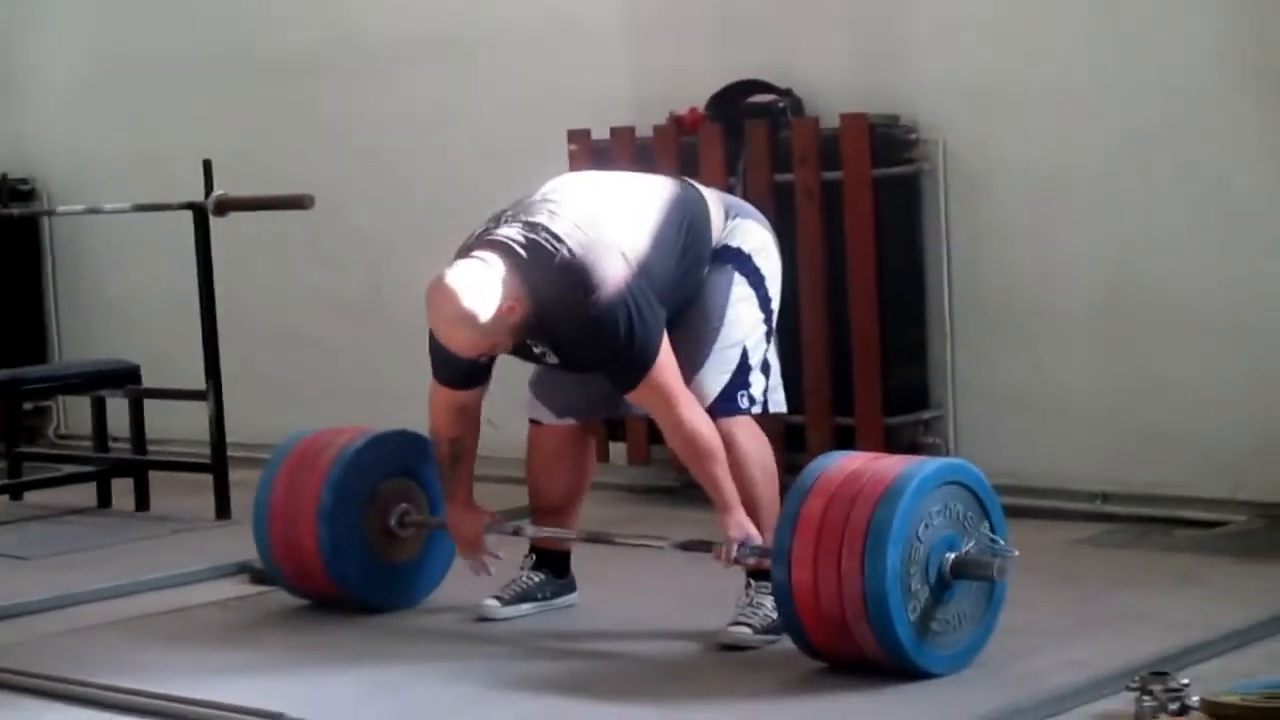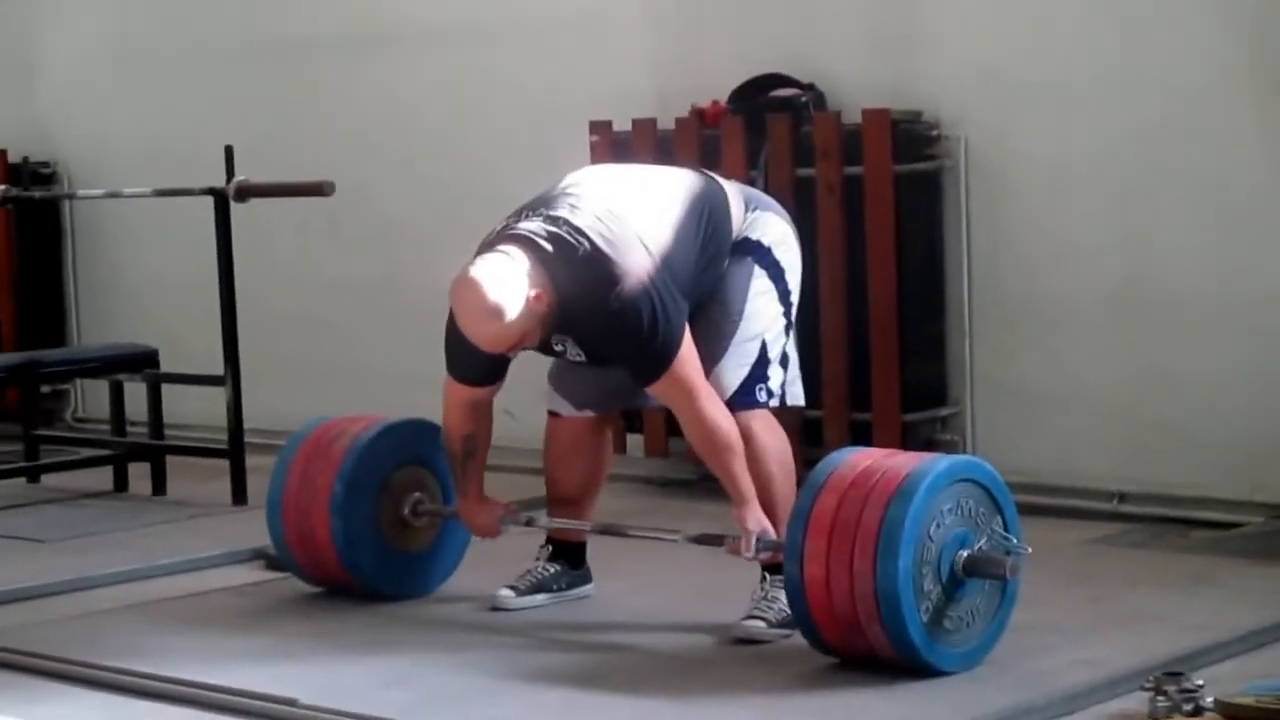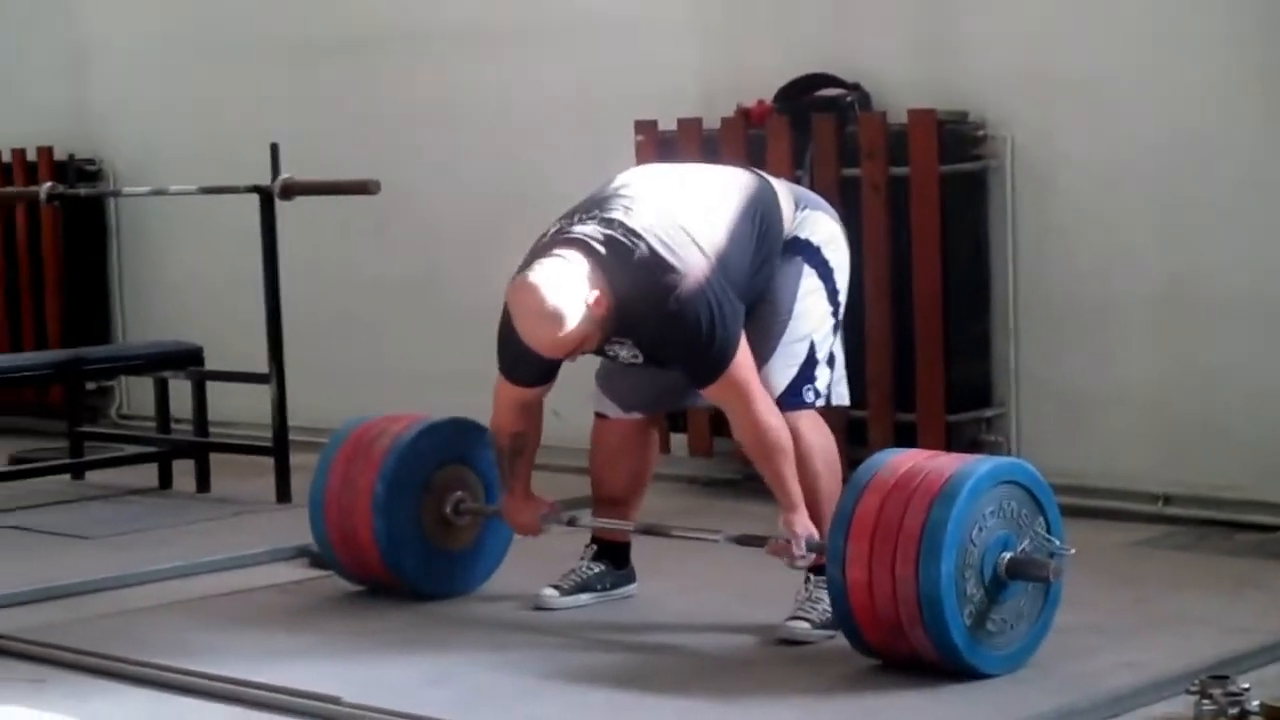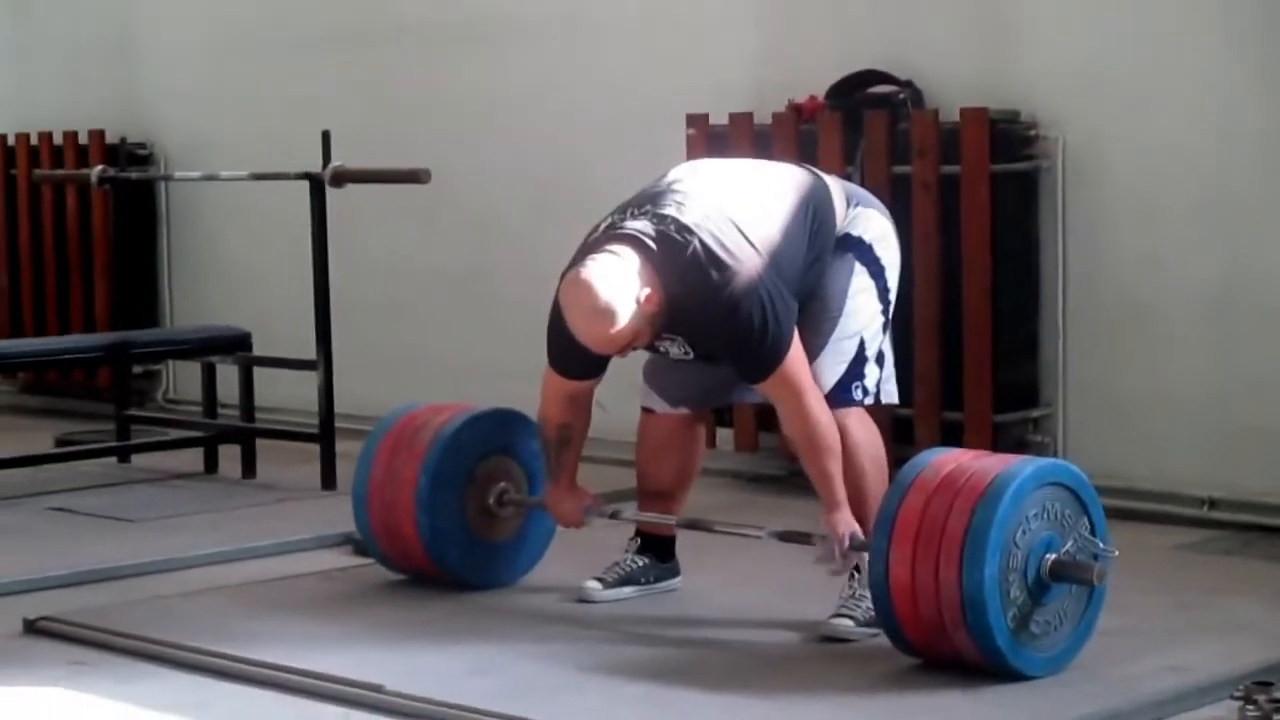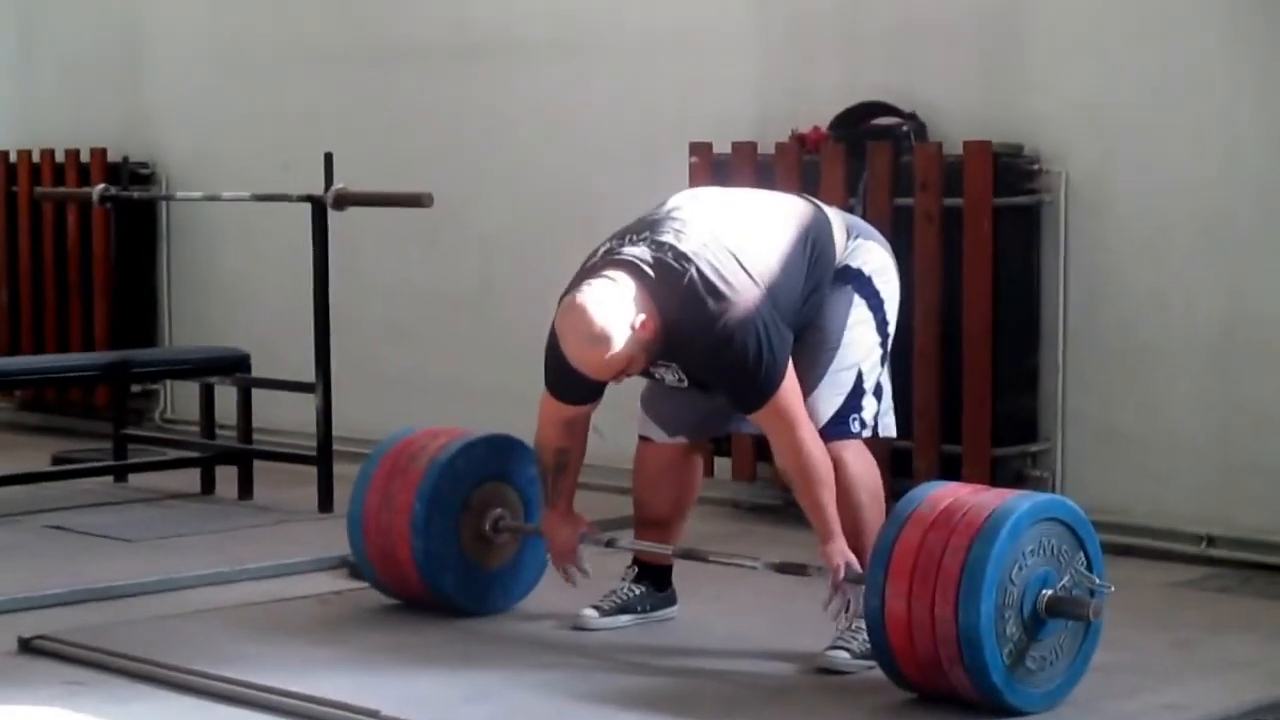
dt=0.2s
person 1, frame 1
left shoulder: (599, 300)
right shoulder: (464, 303)
left elbow: (672, 409)
right elbow: (454, 408)
left wrist: (729, 511)
right wrist: (459, 505)
left hip: (723, 248)
left knee: (722, 410)
right knee: (554, 411)
left ankle: (768, 586)
right ankle: (550, 568)
person 1, frame 2
left shoulder: (623, 294)
right shoulder: (484, 300)
left elbow: (694, 403)
right elbow: (466, 403)
left wrist: (746, 506)
right wrist: (470, 497)
left hip: (744, 240)
left knee: (741, 404)
right knee: (572, 402)
left ankle: (783, 580)
right ankle: (565, 559)
person 1, frame 3
left shoulder: (680, 296)
right shoulder: (537, 302)
left elbow: (748, 408)
right elbow: (516, 403)
left wrist: (793, 511)
right wrist: (516, 494)
left hip: (792, 239)
left knee: (789, 404)
right knee: (621, 404)
left ankle: (827, 581)
right ankle: (609, 558)
person 1, frame 4
left shoulder: (733, 293)
right shoulder: (587, 295)
left elbow: (799, 403)
right elbow: (564, 395)
left wrist: (836, 510)
right wrist: (561, 485)
left hip: (844, 237)
left knee: (837, 401)
right knee: (667, 398)
left ankle: (871, 578)
right ankle: (653, 552)
person 1, frame 5
left shoulder: (729, 322)
right shoulder: (586, 320)
left elbow: (791, 434)
right elbow: (562, 418)
left wrist: (831, 541)
right wrist: (557, 512)
left hip: (843, 268)
left knee: (833, 432)
right knee: (664, 426)
right ankle: (650, 582)
